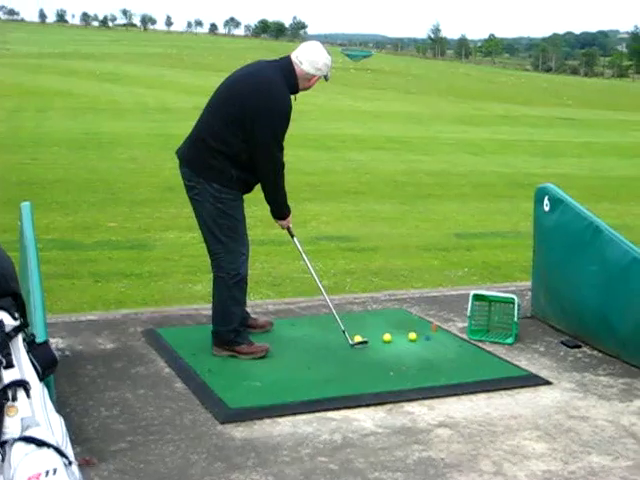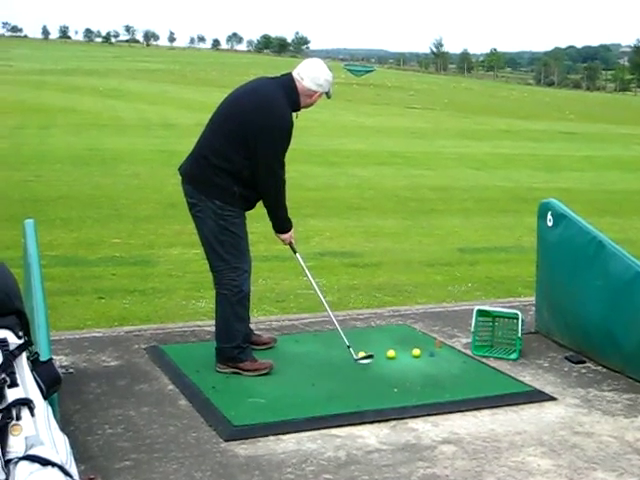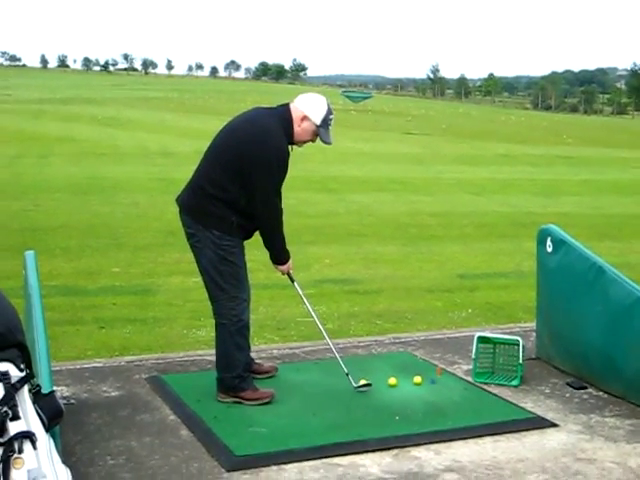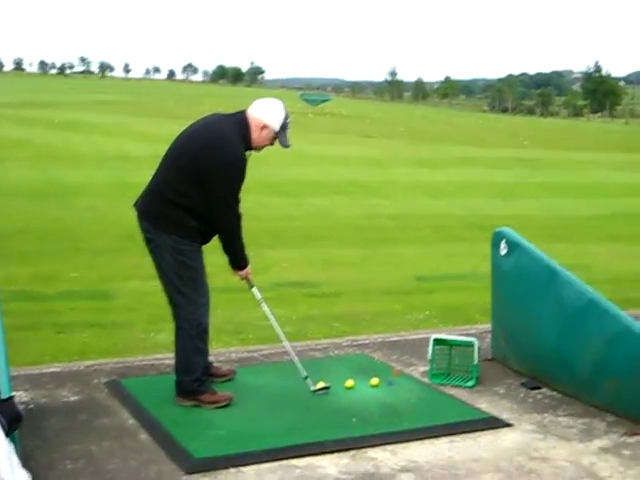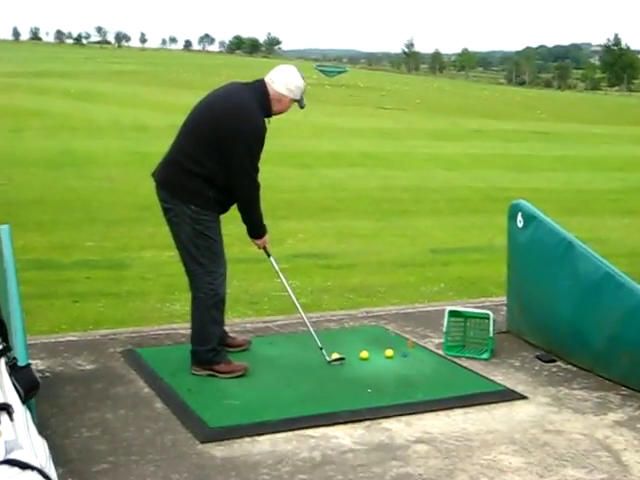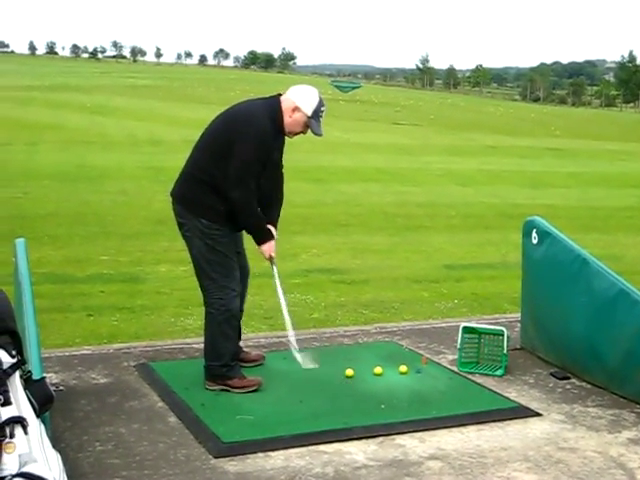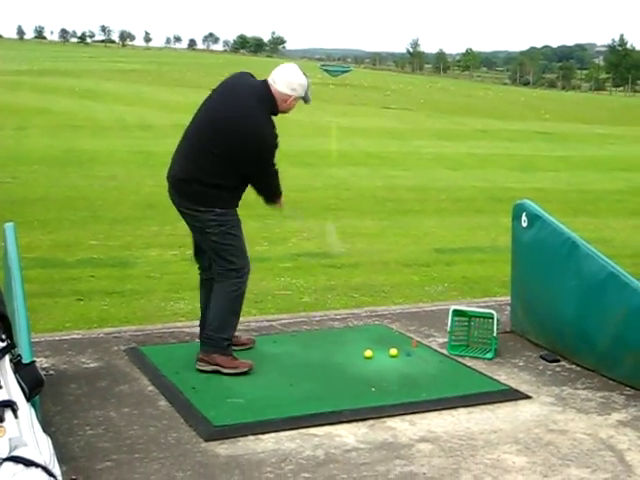
dt=0.7s
person 1, frame 1
left shoulder: (265, 74)
right shoulder: (273, 96)
right elbow: (269, 159)
right wrist: (281, 210)
left hip: (208, 167)
right hip: (212, 175)
left knee: (233, 251)
right knee: (231, 256)
left ankle: (236, 316)
right ankle: (228, 337)
person 1, frame 2
left shoulder: (267, 90)
right shoulder: (275, 112)
right elbow: (270, 174)
right wrist: (282, 224)
left hip: (211, 183)
right hip: (215, 192)
left knee: (236, 268)
right knee: (233, 273)
left ankle: (239, 333)
right ankle: (231, 354)
person 1, frame 3
left shoulder: (264, 122)
right shoulder: (271, 142)
right elbow: (267, 205)
right wrist: (280, 254)
left hip: (209, 214)
right hip: (212, 221)
left knee: (235, 297)
right knee: (232, 302)
left ankle: (241, 362)
right ankle: (233, 383)
person 1, frame 4
left shoulder: (221, 127)
right shoulder: (228, 149)
right elbow: (225, 212)
right wrist: (239, 261)
left hip: (166, 217)
right hip: (171, 226)
left knee: (194, 302)
right knee: (192, 306)
left ankle: (198, 366)
right ankle: (191, 387)
person 1, frame 5
left shoulder: (239, 95)
right shoulder: (247, 119)
right elbow: (244, 180)
right wrist: (257, 230)
left hip: (185, 186)
right hip: (189, 196)
left knee: (211, 270)
right knee: (209, 275)
left ankle: (214, 335)
right ankle: (206, 357)
person 1, frame 6
left shoulder: (273, 128)
right shoulder: (252, 123)
left elbow: (272, 180)
right elbow: (238, 186)
left wrist: (271, 224)
right wrist: (261, 236)
left hip: (224, 211)
right hip: (203, 211)
left knee: (236, 281)
right knee: (224, 290)
left ankle: (230, 349)
right ankle: (220, 371)
person 1, frame 7
left shoulder: (243, 83)
right shoulder: (258, 128)
right elbow: (263, 173)
right wrist: (275, 197)
left hip: (191, 186)
right hip: (206, 198)
left knee: (215, 265)
right knee: (234, 269)
left ankle: (219, 332)
right ankle: (212, 350)
